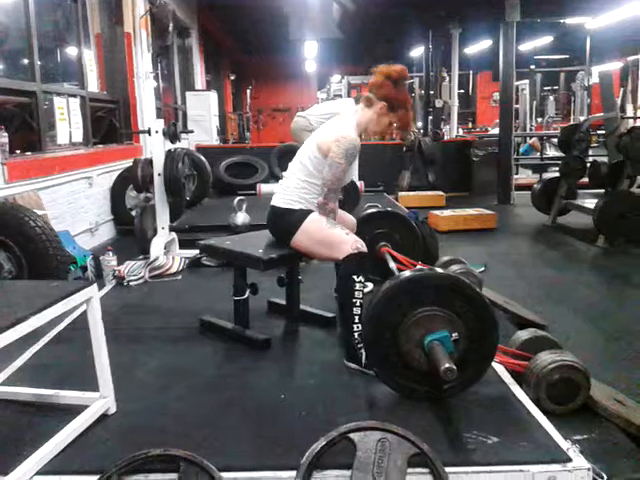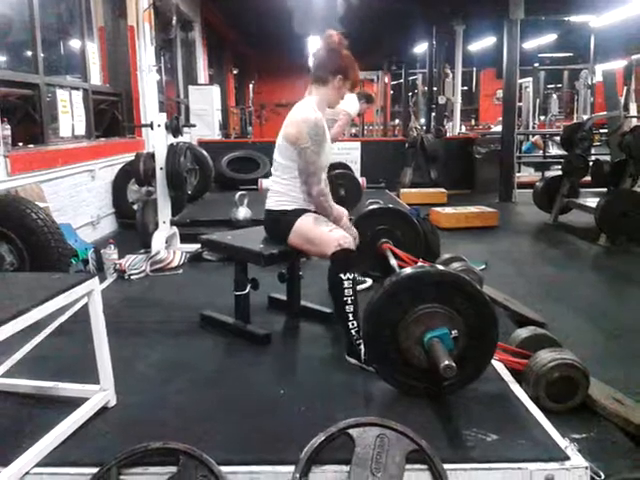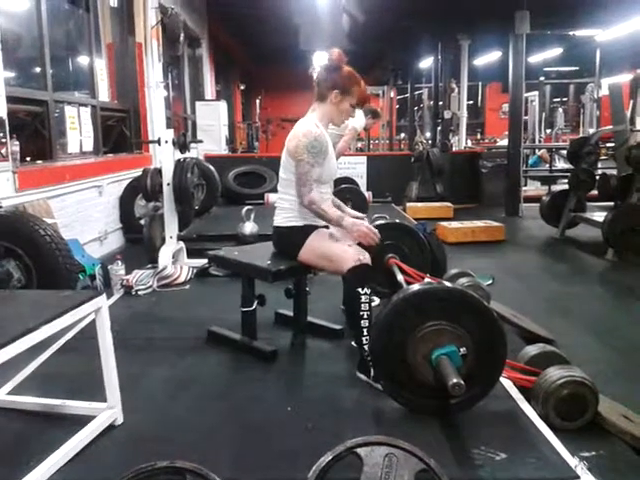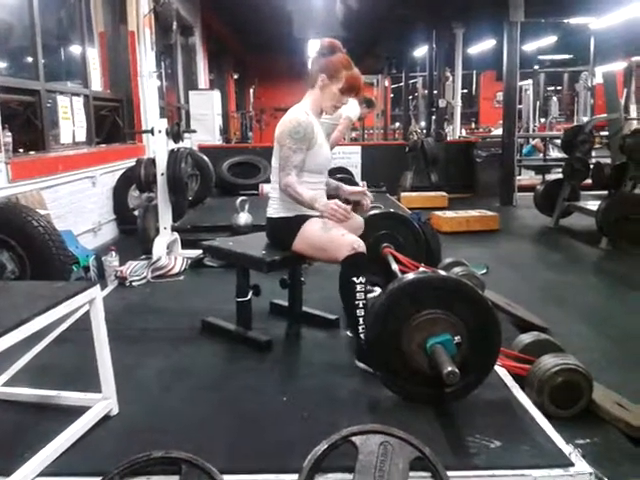
dt=0.5s
person 1, frame 1
left shoulder: (346, 123)
right shoulder: (347, 138)
right elbow: (328, 200)
left wrist: (343, 226)
right wrist: (338, 231)
left hip: (300, 207)
right hip: (289, 215)
left knee: (356, 230)
right knee: (354, 250)
left ankle: (352, 309)
right ankle: (355, 350)
person 1, frame 2
left shoulder: (309, 111)
right shoulder: (310, 120)
left elbow: (315, 180)
right elbow: (313, 187)
left wrist: (338, 215)
right wrist: (338, 222)
left hip: (299, 207)
right hip: (285, 214)
left knee: (353, 223)
right knee: (343, 245)
left ankle: (350, 292)
right ankle: (356, 345)
person 1, frame 3
left shoulder: (315, 130)
right shoulder: (311, 134)
right elbow: (308, 197)
left wrist: (348, 214)
right wrist: (345, 222)
left hip: (308, 225)
right hip: (294, 230)
left knee: (362, 238)
right knee: (358, 261)
left ankle: (360, 310)
right ankle: (368, 362)
person 1, frame 4
left shoulder: (312, 120)
right shoulder: (299, 121)
right elbow: (287, 182)
left wrist: (342, 189)
right wrist: (320, 204)
left hip: (306, 215)
right hip: (288, 220)
left knee: (361, 224)
right knee: (352, 250)
left ankle: (362, 294)
right ankle: (366, 350)
